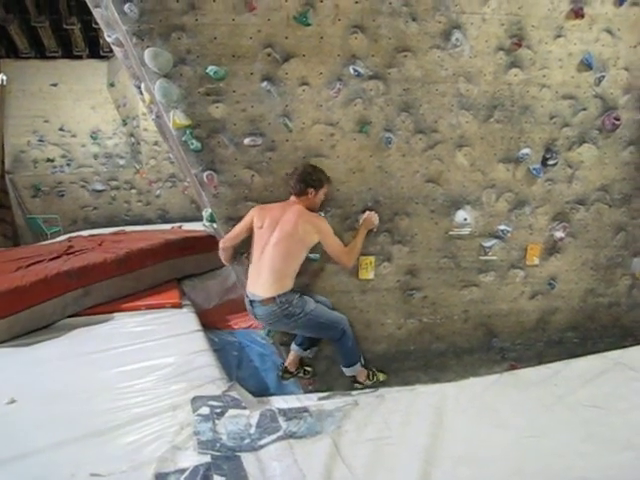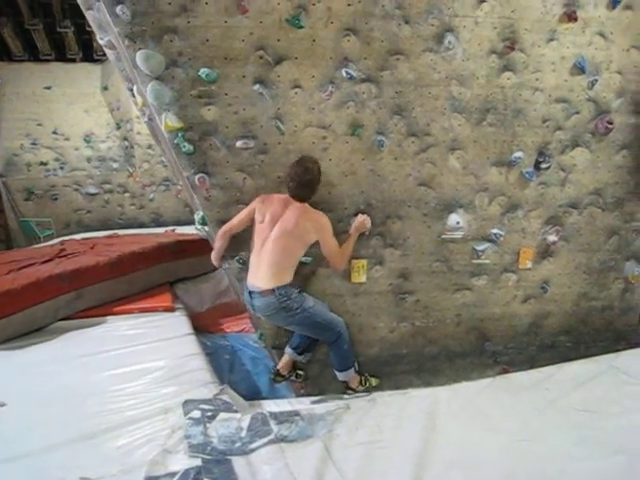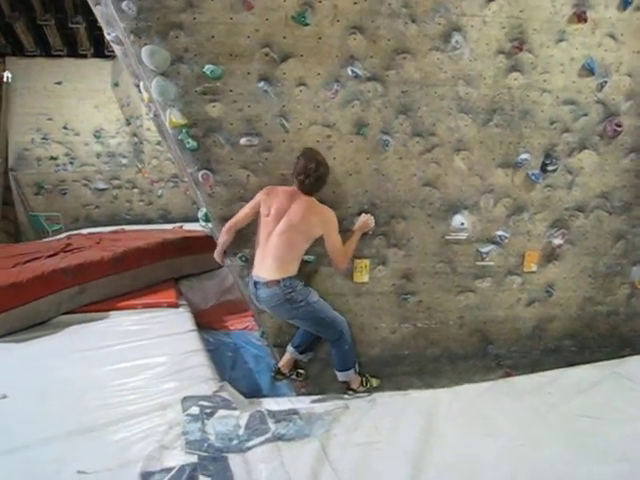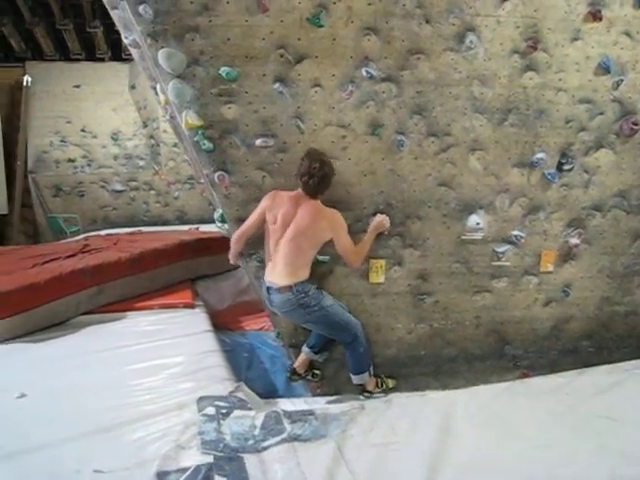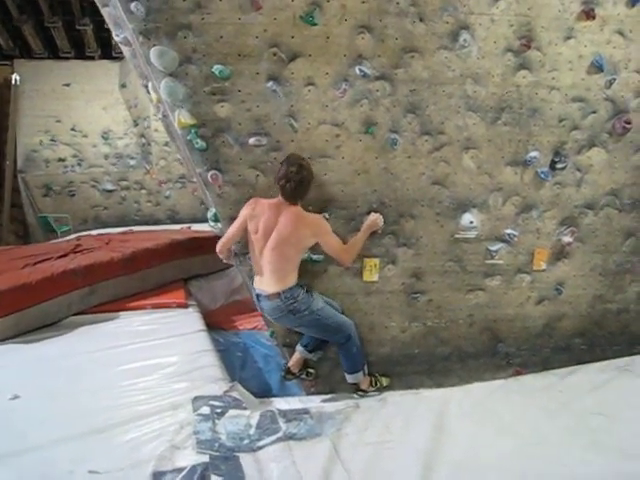
dt=0.5s
person 1, frame 1
left shoulder: (261, 211)
right shoulder: (314, 222)
left elbow: (225, 244)
right elbow: (347, 261)
left wrist: (227, 260)
right wrist: (363, 229)
left hip: (252, 302)
right hip: (276, 307)
left knee: (323, 309)
right knee: (340, 325)
left ankle: (292, 364)
right ankle: (360, 375)
person 1, frame 2
left shoulder: (264, 202)
right shoulder: (316, 220)
left elbow: (224, 232)
right elbow: (338, 264)
left wrist: (216, 257)
right wrist: (355, 231)
left hip: (251, 295)
right hip: (275, 298)
left knee: (318, 315)
right knee: (336, 328)
left ankle: (285, 367)
right ankle: (353, 381)
person 1, frame 3
left shoulder: (269, 193)
right shoulder: (323, 215)
left elbow: (230, 228)
right elbow: (340, 262)
left wrist: (219, 251)
right wrist: (359, 231)
left hip: (257, 288)
right hip: (281, 291)
left knee: (319, 315)
right knee: (338, 328)
left ankle: (285, 365)
right ankle: (354, 381)
person 1, frame 4
left shoulder: (273, 199)
right shoulder: (330, 218)
left elbow: (238, 237)
right elbow: (353, 260)
left wrist: (233, 255)
right wrist: (374, 230)
left hip: (270, 292)
right hip: (294, 295)
left knee: (335, 315)
right knee: (352, 330)
left ankle: (301, 365)
right ankle: (368, 383)
person 1, frame 5
left shoulder: (254, 206)
right shoulder: (312, 224)
left elbow: (222, 247)
right elbow: (345, 258)
left wrist: (228, 257)
right wrist: (367, 229)
left hip: (261, 297)
right hip: (284, 302)
left knee: (332, 312)
right knee: (346, 330)
left ankle: (295, 364)
right ankle: (362, 382)
